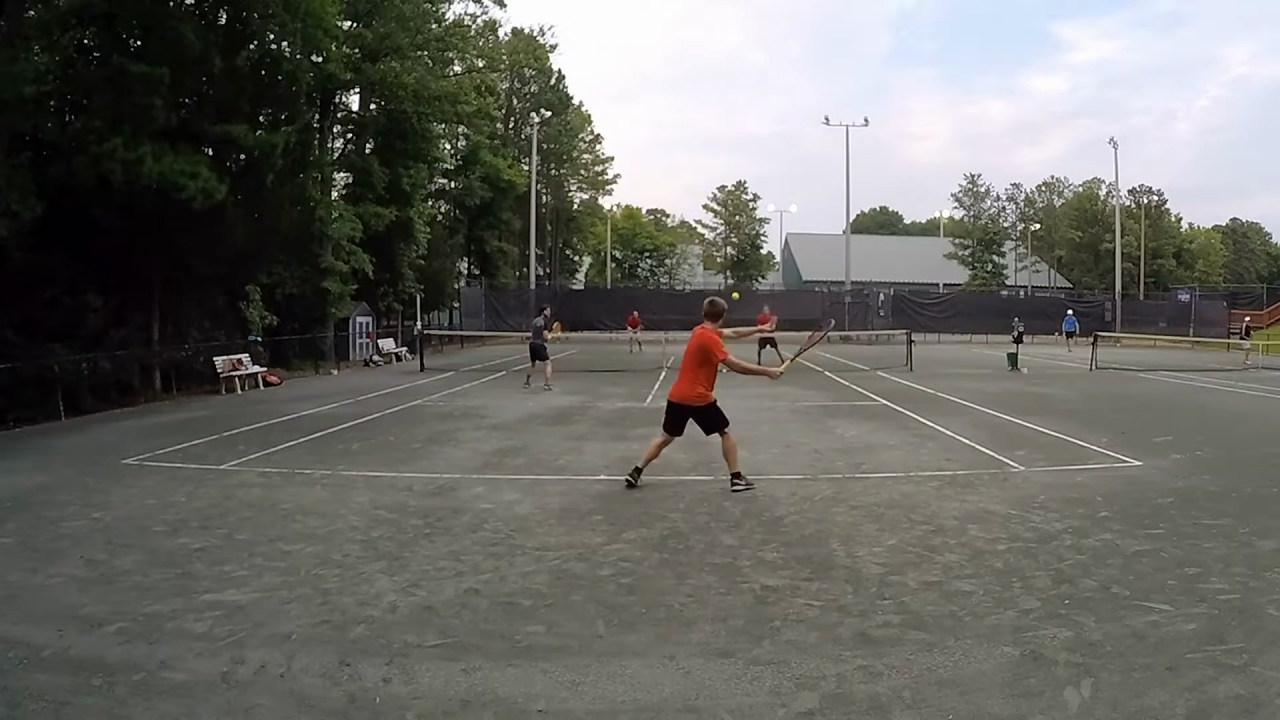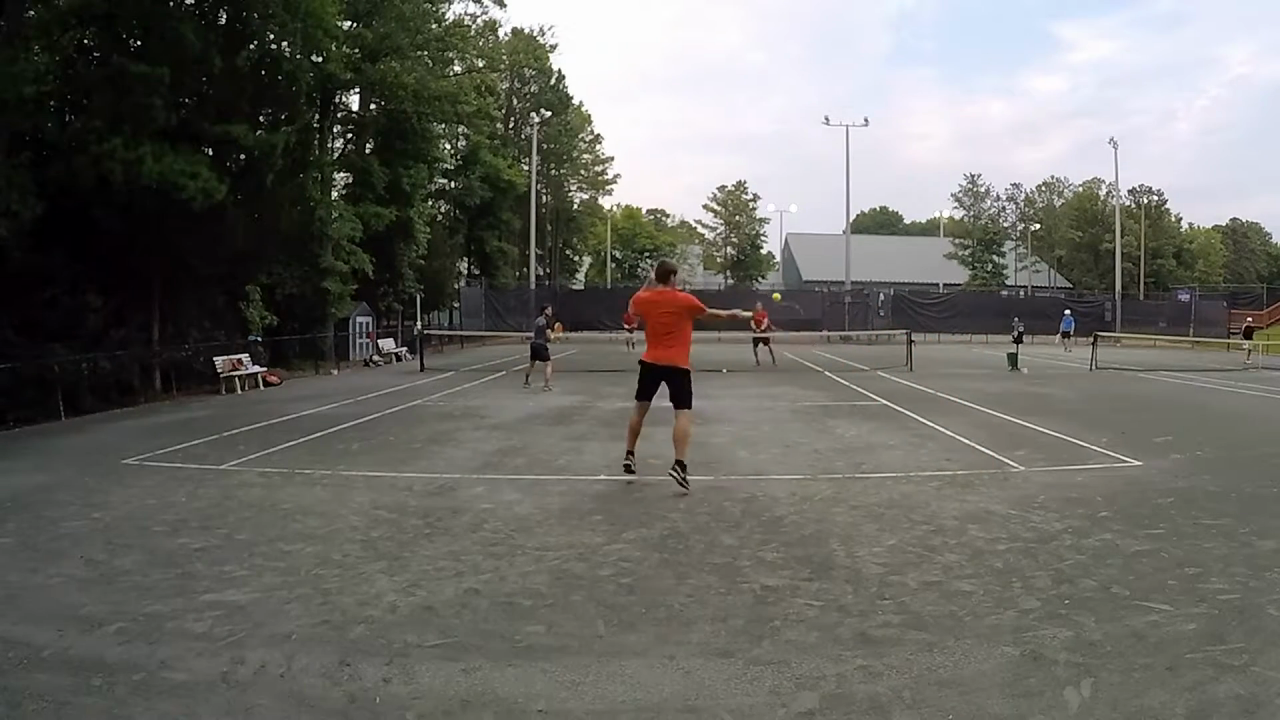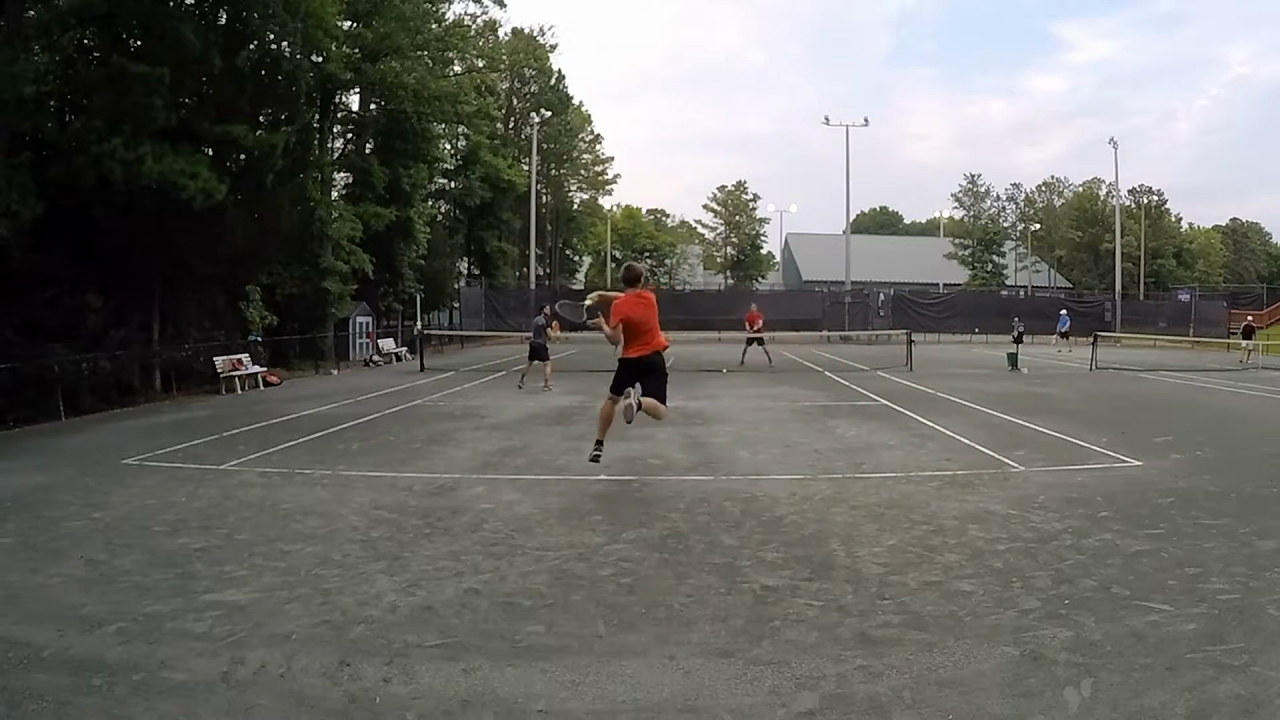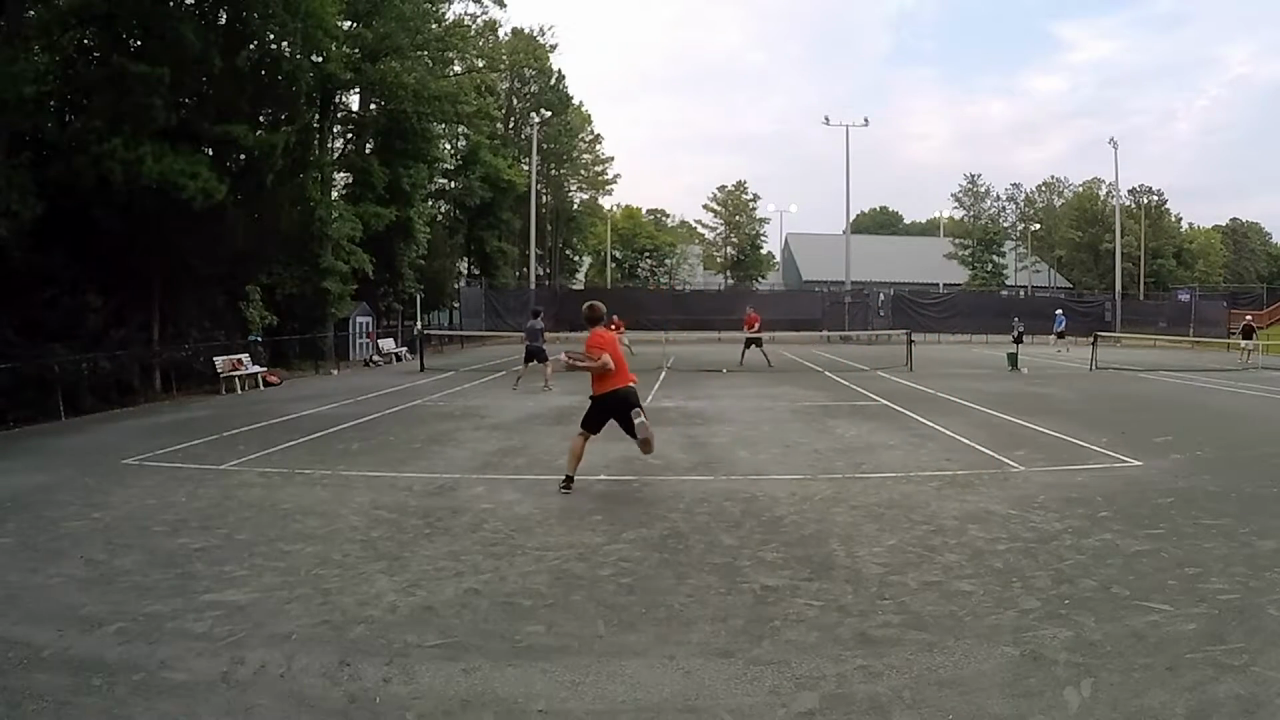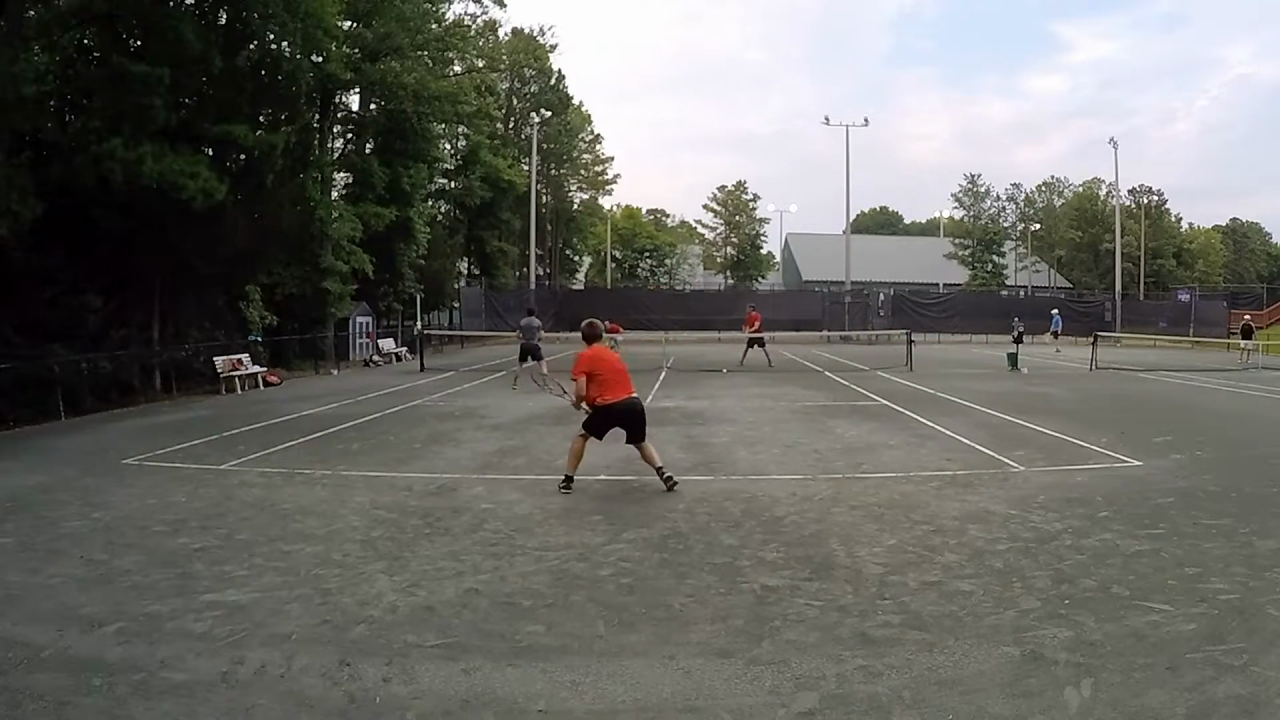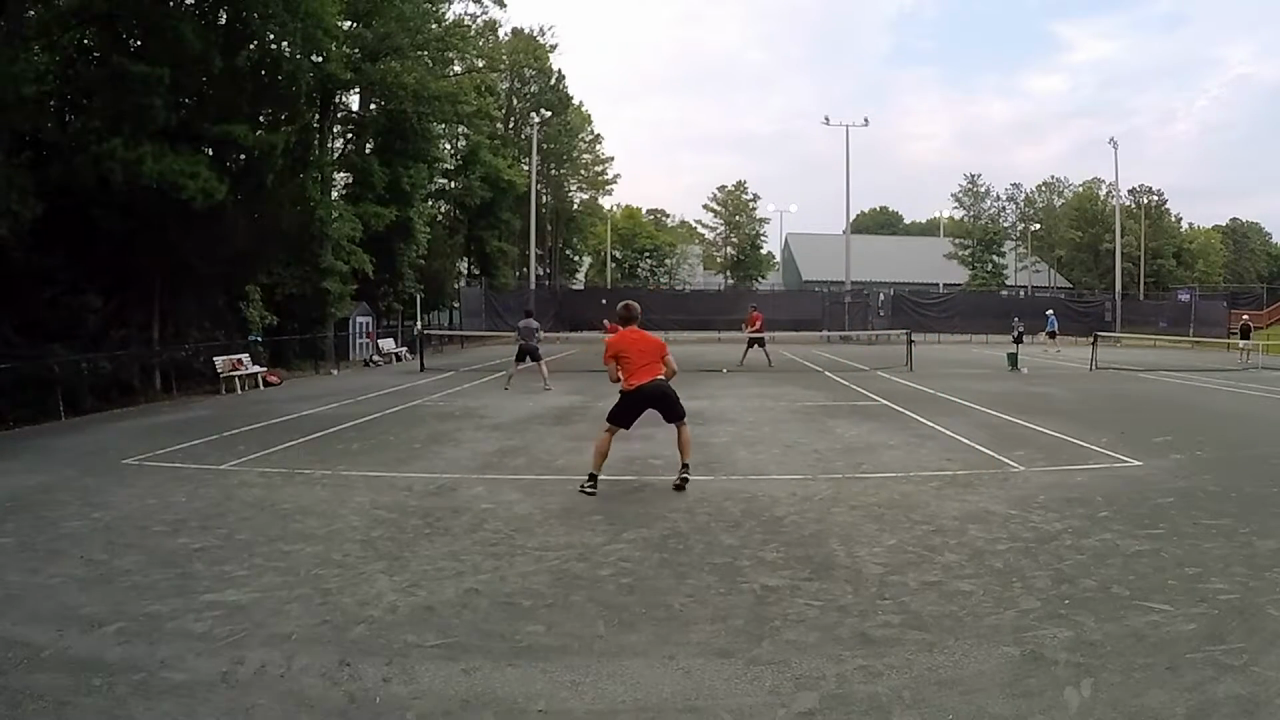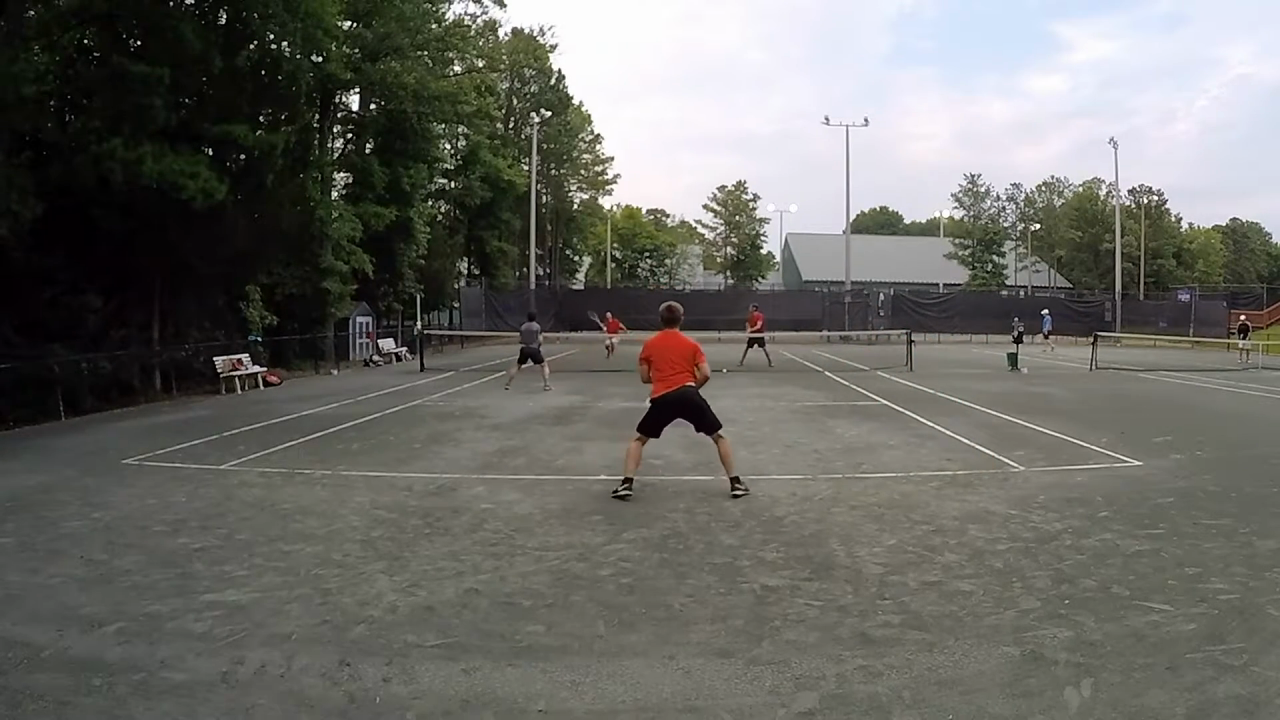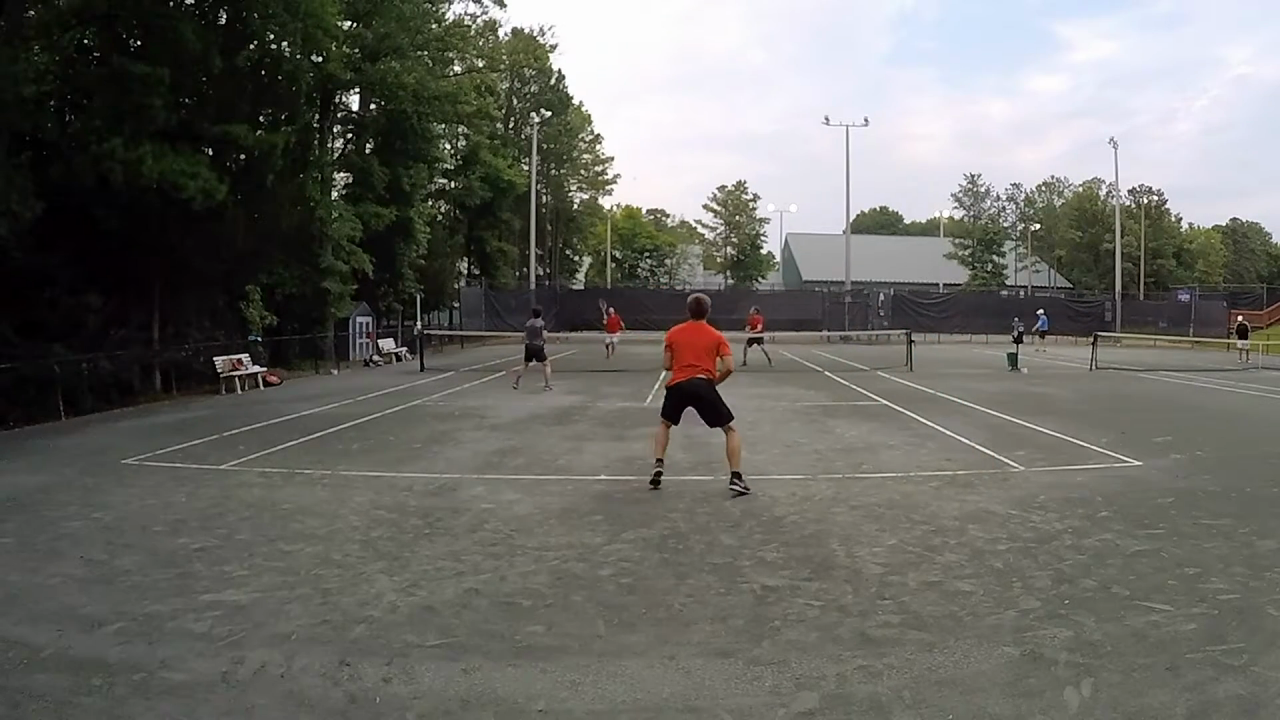
dt=0.2s
person 1, frame 1
left shoulder: (699, 331)
right shoulder: (710, 339)
left elbow: (731, 333)
right elbow: (734, 365)
left wrist: (759, 329)
right wrist: (766, 371)
left hip: (676, 396)
right hip: (699, 399)
left knee: (665, 437)
right knee: (726, 434)
left ankle: (635, 472)
right ankle: (736, 478)
person 1, frame 2
left shoulder: (642, 300)
right shoulder: (685, 300)
left elbow: (631, 311)
right elbow: (710, 314)
left wrist: (649, 283)
right wrist: (734, 314)
left hip: (650, 363)
right hip: (677, 366)
left knee: (640, 409)
right knee: (683, 415)
left ankle: (629, 456)
right ankle: (680, 466)
person 1, frame 3
left shoulder: (619, 306)
right shoulder: (650, 297)
left elbow: (614, 340)
left wrist: (602, 325)
right wrist: (601, 294)
left hip: (630, 359)
right hip: (653, 358)
left knee: (612, 400)
right knee: (659, 411)
left ankle: (598, 446)
right ankle: (636, 401)
person 1, frame 4
left shoulder: (593, 339)
right shoulder: (609, 335)
left elbow: (607, 366)
left wrist: (576, 365)
right wrist: (576, 362)
left hip: (606, 395)
right hip: (627, 392)
left knee: (582, 435)
right knee: (647, 448)
left ankle: (568, 480)
right ankle: (637, 417)
person 1, frame 5
left shoulder: (583, 357)
right shoulder: (614, 355)
left elbow: (581, 392)
left wrist: (577, 403)
left hip: (610, 407)
right hip: (634, 404)
left knee: (581, 436)
right knee: (641, 444)
left ankle: (568, 480)
right ankle: (662, 471)
person 1, frame 6
left shoulder: (613, 342)
right shoulder: (655, 339)
left elbow: (613, 377)
right elbow: (673, 369)
left hip: (634, 392)
right hip: (661, 387)
left knee: (609, 431)
right knee: (681, 424)
left ankle: (592, 479)
right ankle: (685, 470)
person 1, frame 7
left shoulder: (649, 344)
right shoulder: (691, 344)
left elbow: (644, 378)
right elbow: (705, 374)
left hip: (662, 398)
right hip: (689, 395)
left knee: (638, 440)
right knee: (719, 437)
left ankle: (627, 483)
right ankle: (735, 483)
person 1, frame 8
left shoulder: (674, 333)
right shoulder: (717, 336)
left elbow: (667, 365)
right elbow: (729, 368)
left hip: (678, 388)
right hip: (703, 385)
left knee: (664, 424)
right knee: (730, 430)
left ankle: (658, 465)
right ankle: (736, 478)
